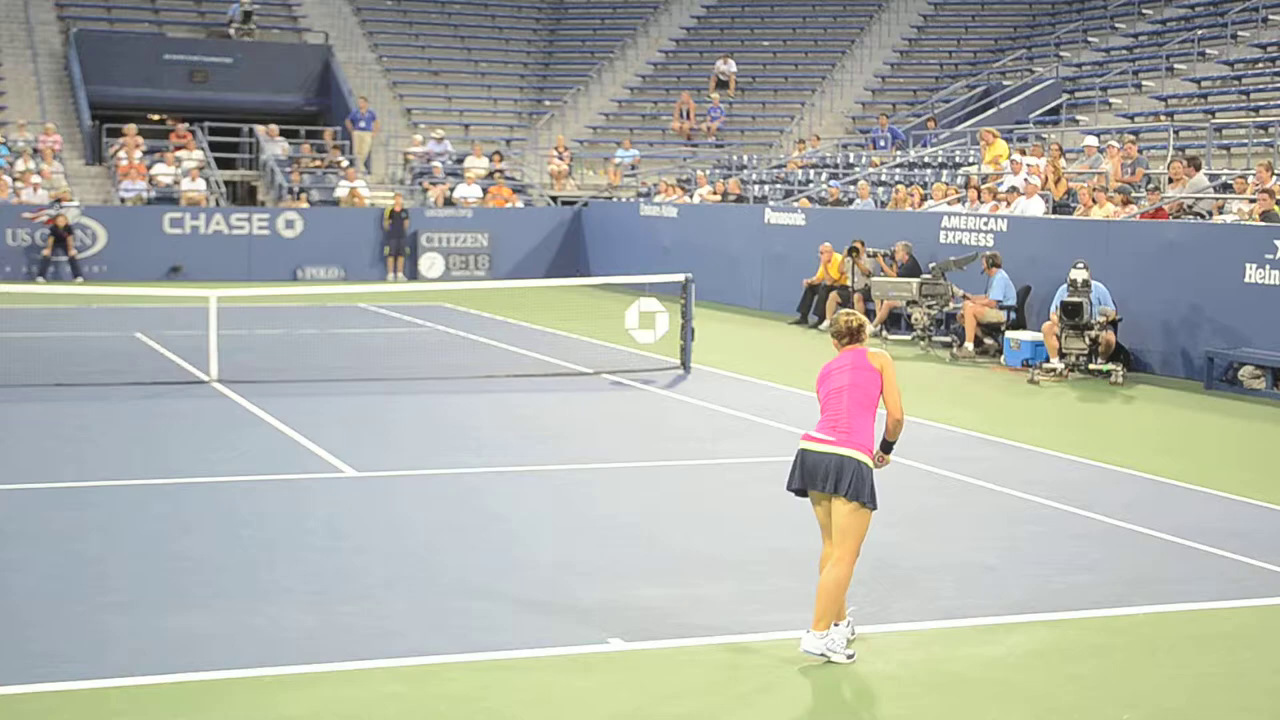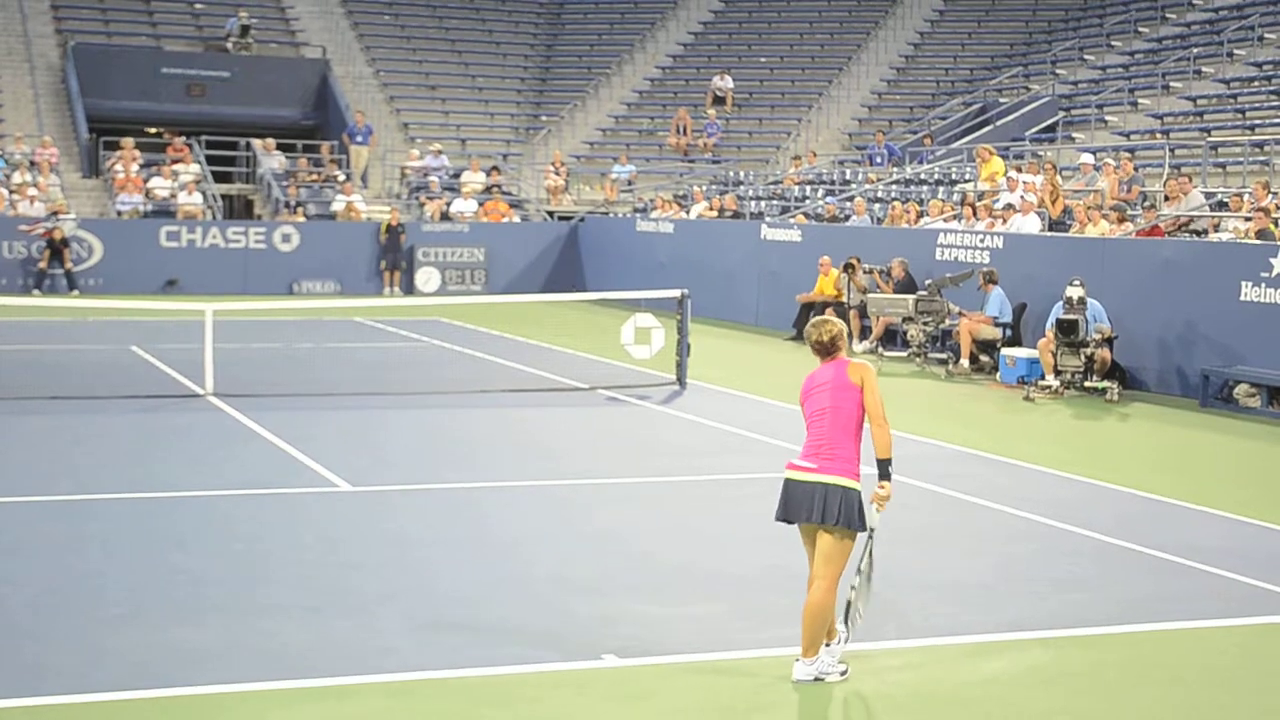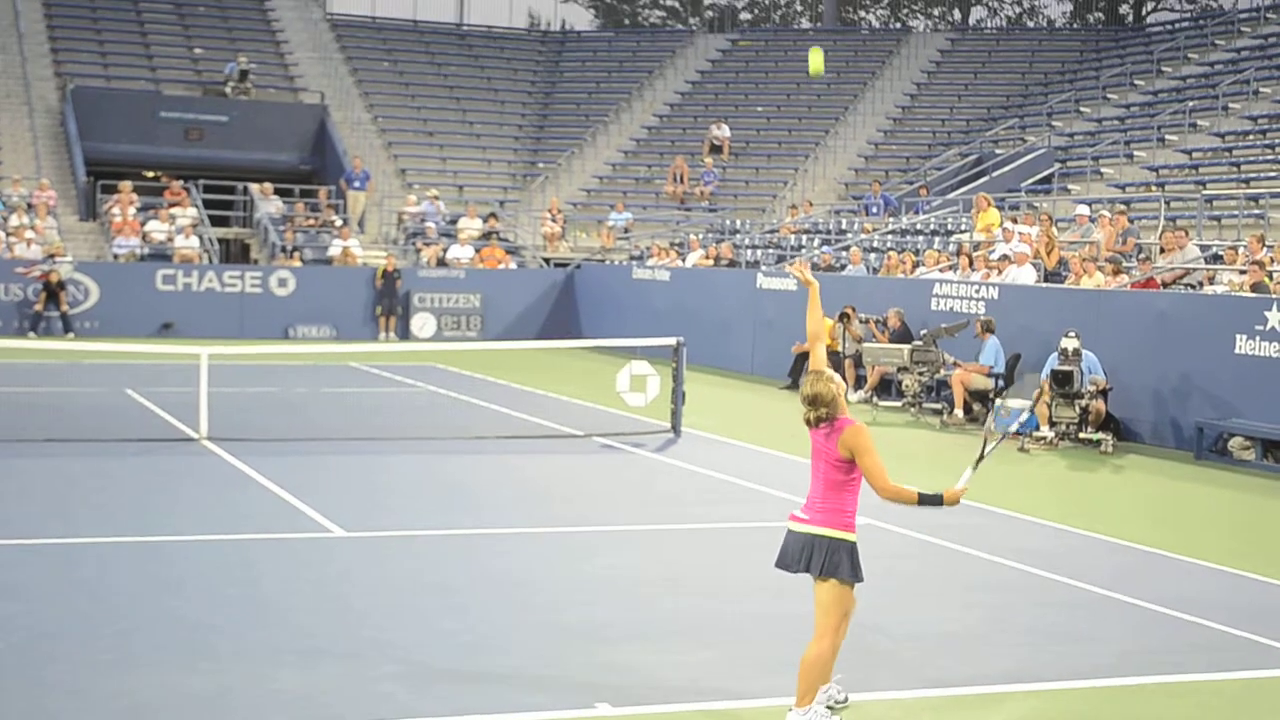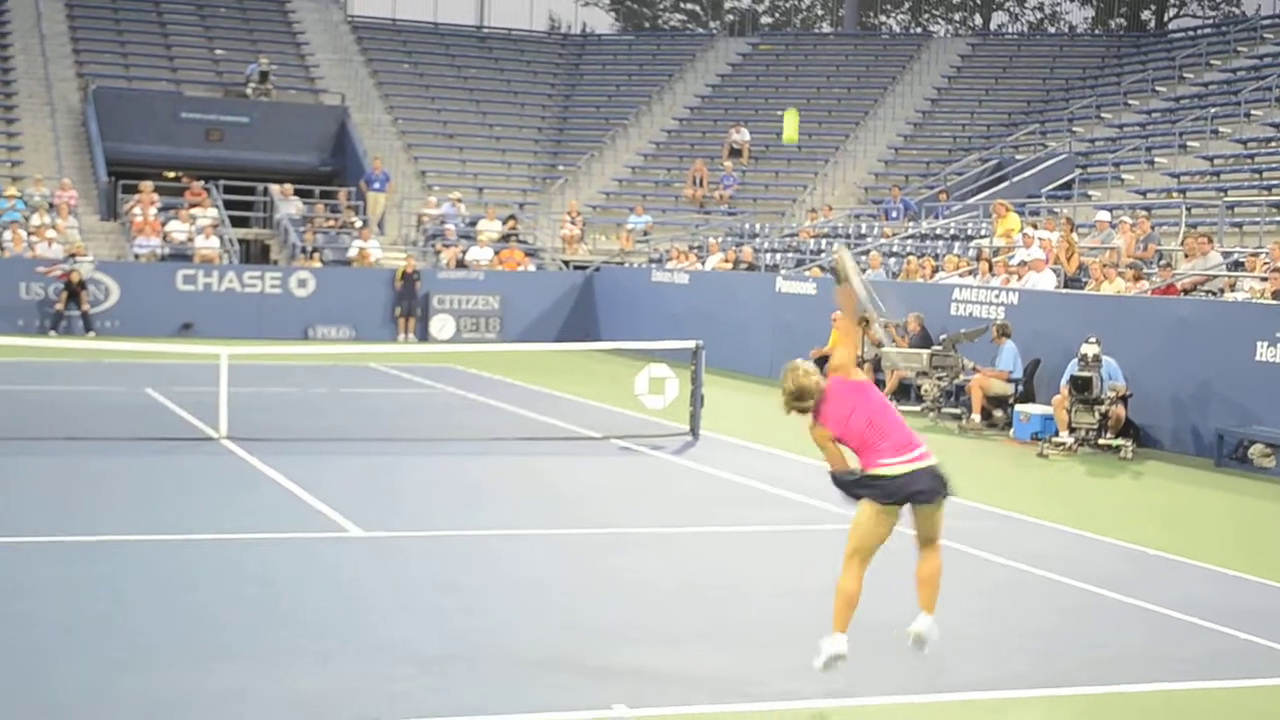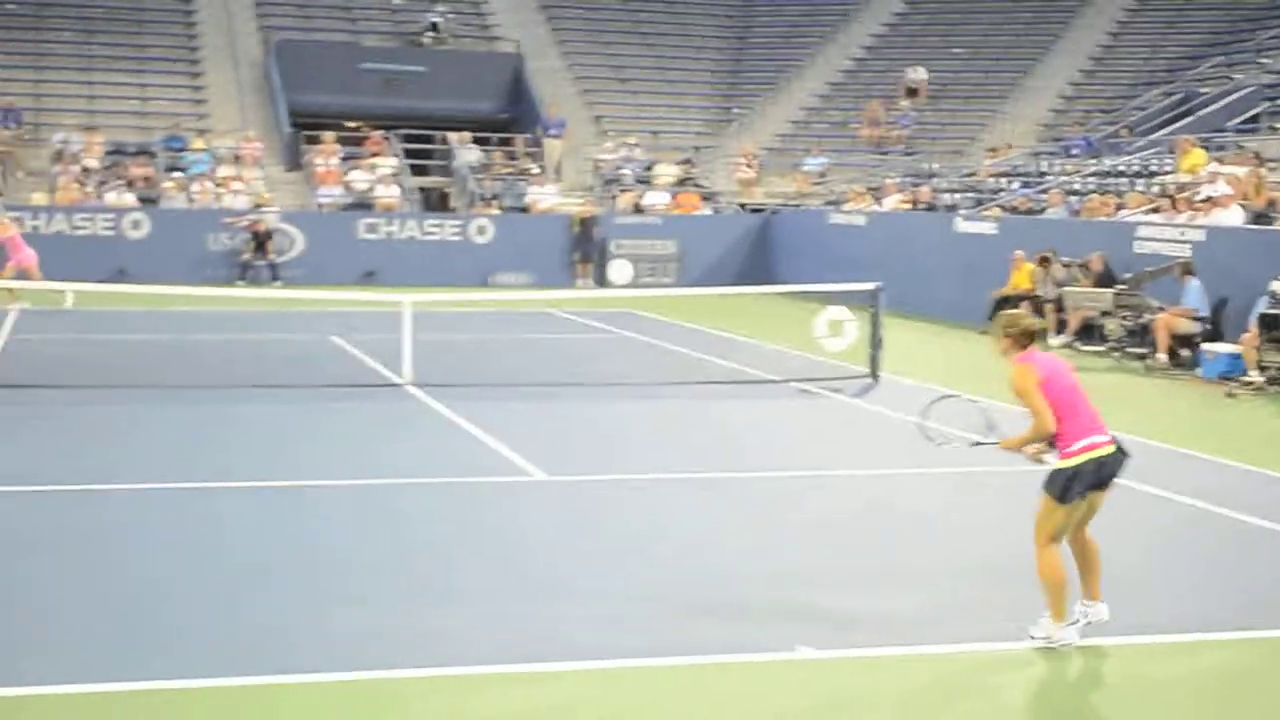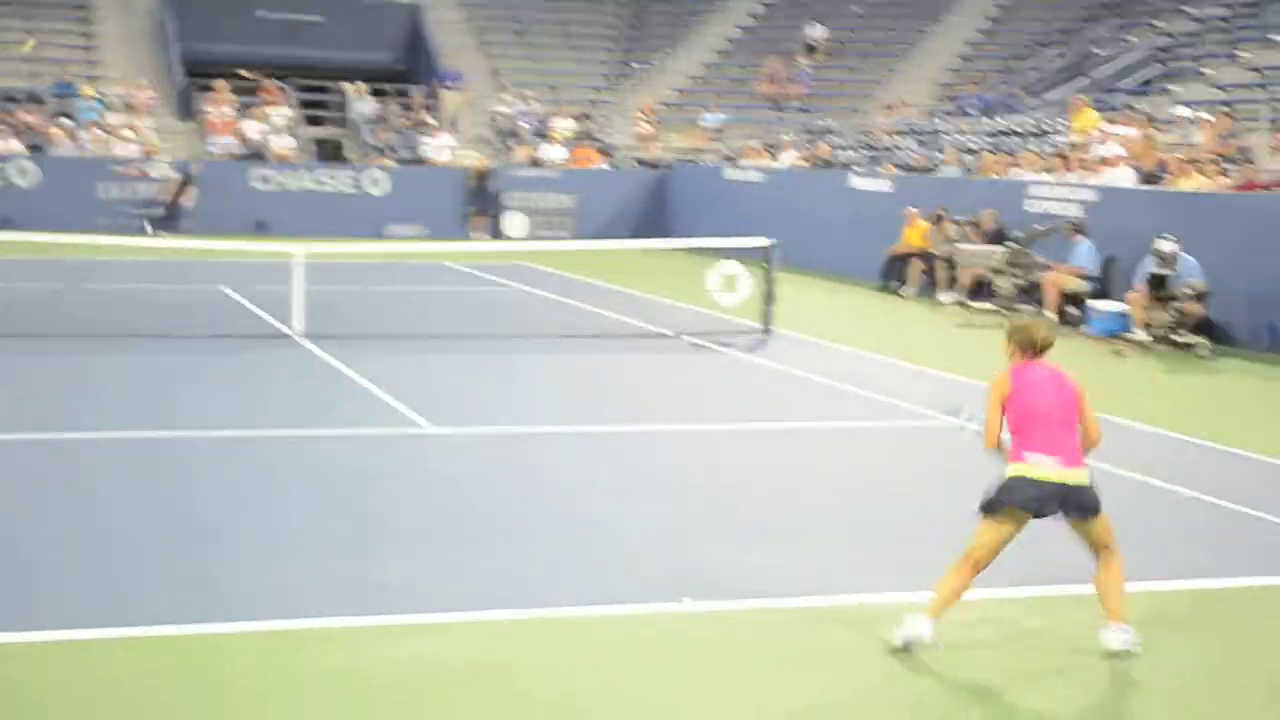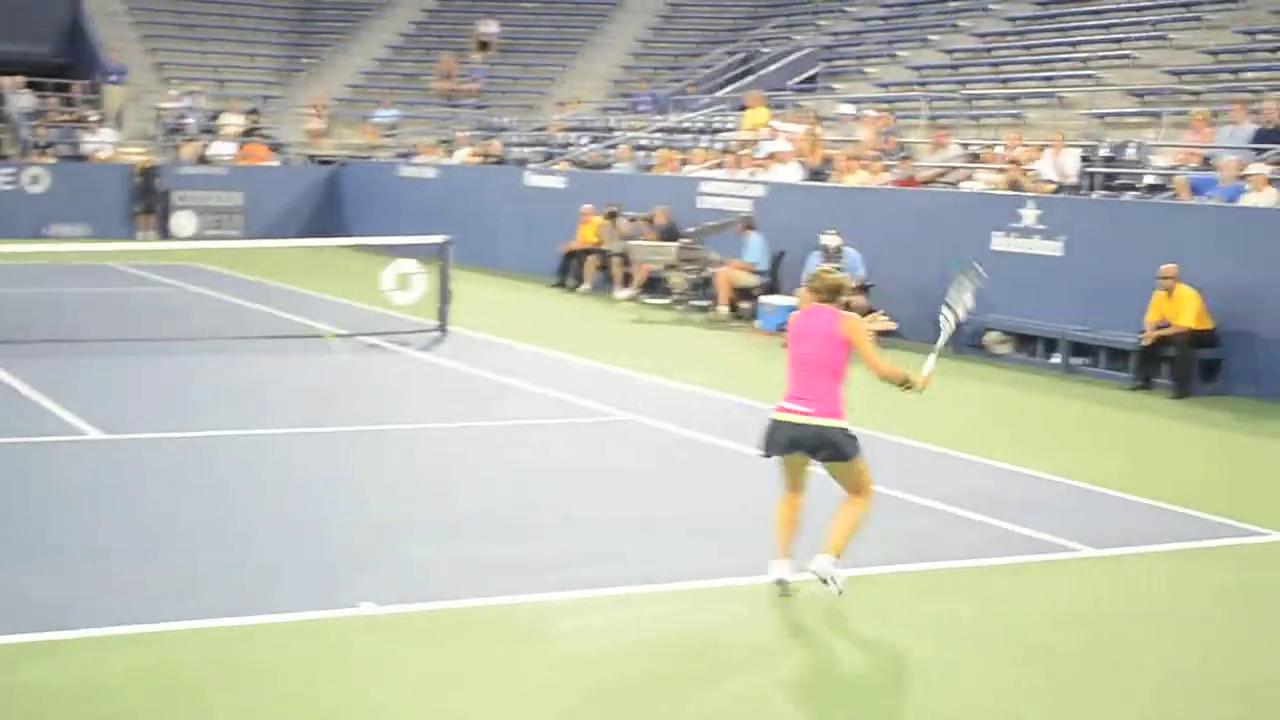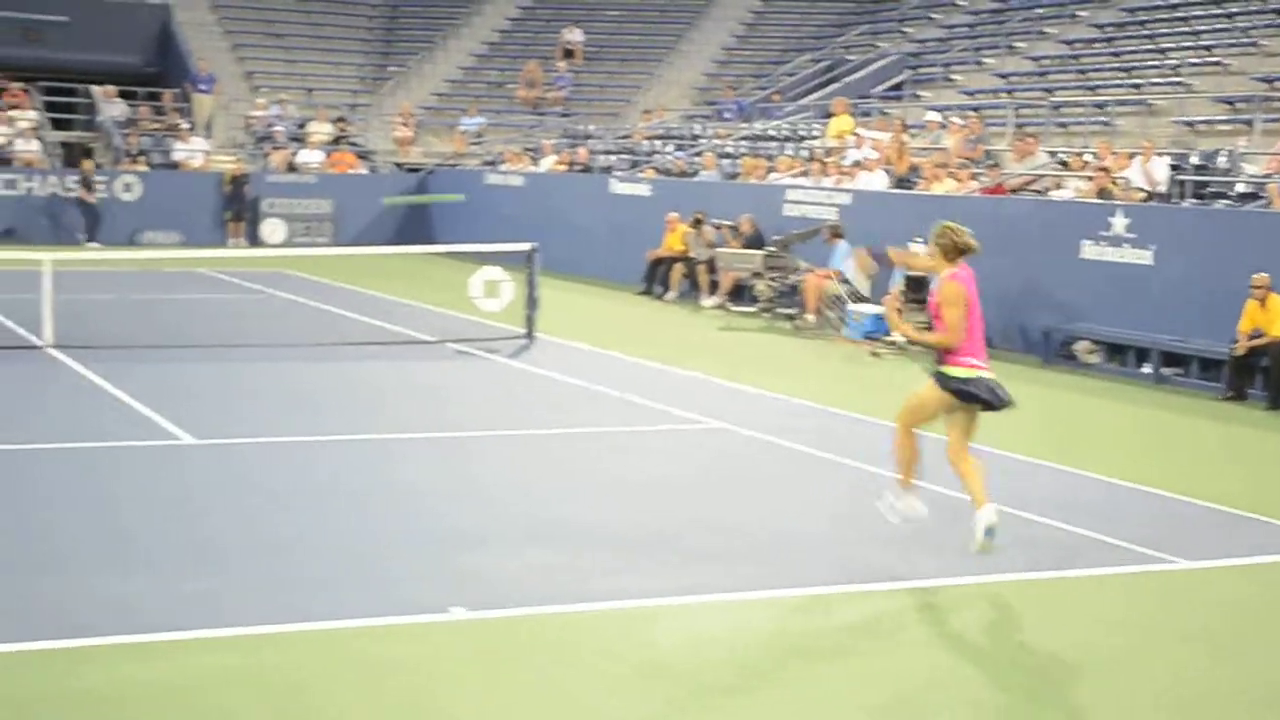
dt=0.7s
person 1, frame 1
left shoulder: (826, 369)
right shoulder: (878, 357)
right elbow: (896, 415)
right wrist: (885, 450)
left hip: (813, 451)
right hip: (849, 460)
left knee: (832, 548)
right knee: (844, 557)
left ankle: (838, 622)
right ankle: (818, 634)
person 1, frame 2
left shoulder: (809, 382)
right shoulder: (860, 370)
right elbow: (878, 423)
right wrist: (885, 476)
left hip: (800, 479)
right hip: (835, 487)
left knee: (821, 575)
right knee: (825, 581)
left ankle: (831, 638)
right ankle: (808, 662)
person 1, frame 3
left shoulder: (817, 419)
right shoulder: (853, 433)
left elbow: (815, 341)
right elbow: (885, 489)
left wrist: (812, 288)
right wrist: (940, 497)
left hip: (805, 529)
right hip: (832, 539)
left knee: (841, 612)
right knee: (827, 629)
person 1, frame 4
left shoulder: (819, 429)
right shoulder: (842, 376)
left elbow: (842, 472)
right elbow: (848, 324)
left hip: (884, 481)
right hip: (920, 471)
left knee: (853, 560)
right knee: (930, 545)
left ankle: (837, 639)
right ankle: (924, 620)
person 1, frame 5
left shoulder: (1021, 372)
right shoulder: (1053, 360)
left elbow: (1048, 427)
left wrist: (1014, 444)
right wrist: (1047, 445)
left hip: (1080, 459)
right hip: (1102, 449)
left knee: (1047, 540)
right knee: (1076, 531)
left ankle: (1060, 625)
right ankle: (1095, 605)
person 1, frame 6
left shoulder: (1005, 379)
right shoulder: (1068, 381)
left elbow: (992, 441)
right elbow: (1093, 436)
left hip: (1028, 478)
right hip: (1074, 481)
left knee: (971, 562)
right knee: (1107, 551)
left ankle: (923, 621)
right ankle: (1117, 629)
person 1, frame 7
left shoulder: (796, 319)
right shoulder: (848, 322)
right elbow: (881, 370)
right wrist: (910, 382)
left hip: (789, 419)
right hip: (827, 426)
left knee: (793, 492)
right knee: (859, 494)
left ankle: (781, 564)
right ankle: (827, 559)
person 1, frame 8
left shoulder: (949, 286)
right shoulder: (958, 271)
left elbow: (953, 339)
right elbow: (922, 261)
left wrist: (906, 331)
left hip: (960, 373)
right hip: (975, 375)
left knee: (904, 422)
right knee: (957, 451)
left ankle: (905, 494)
right ankle: (984, 509)
